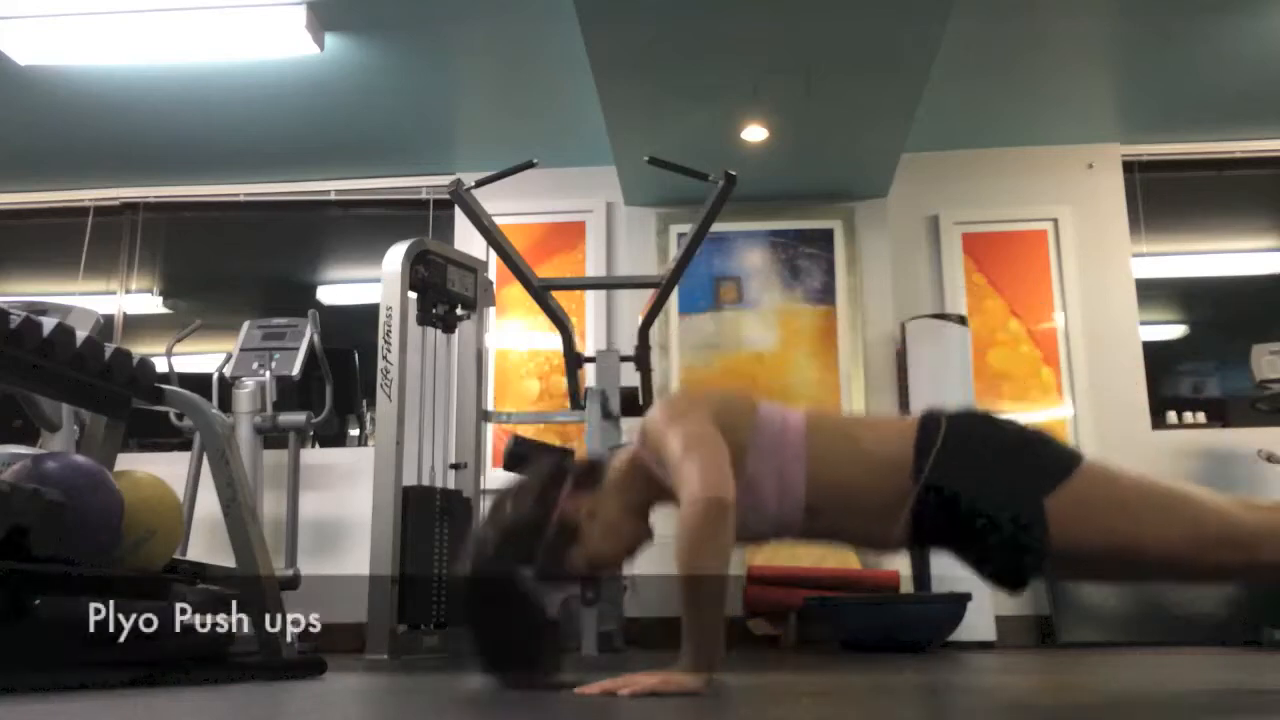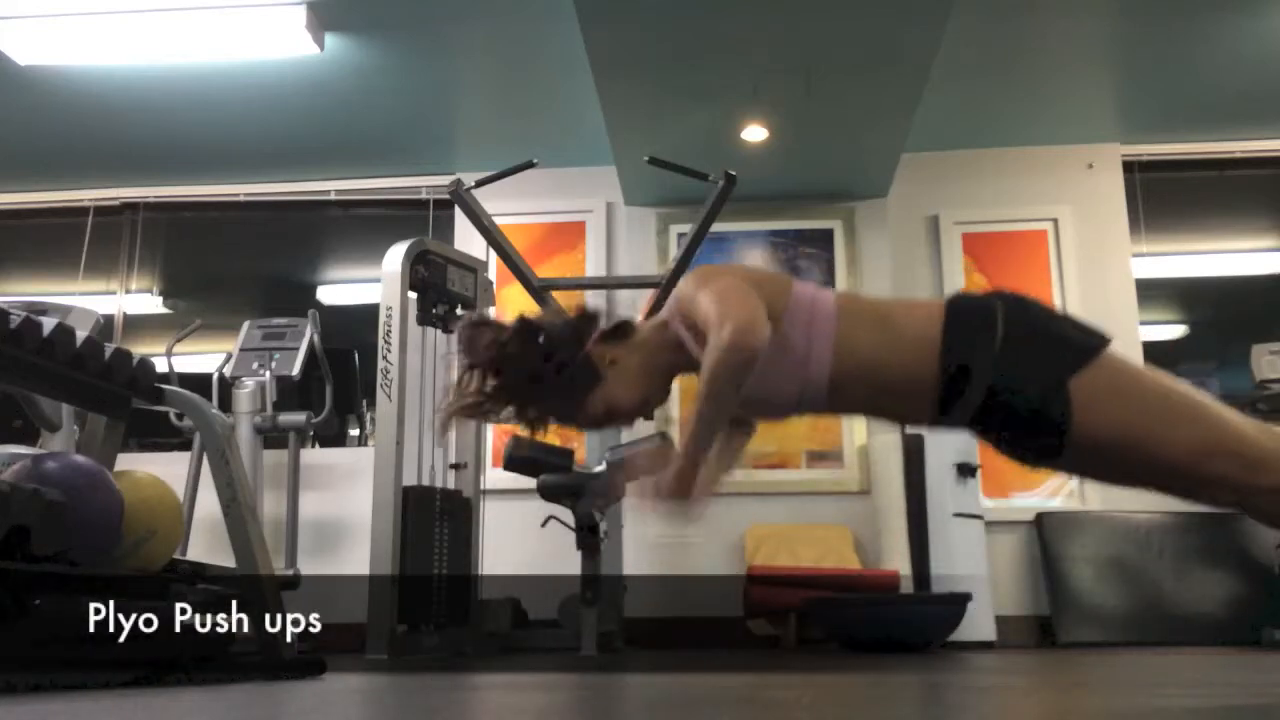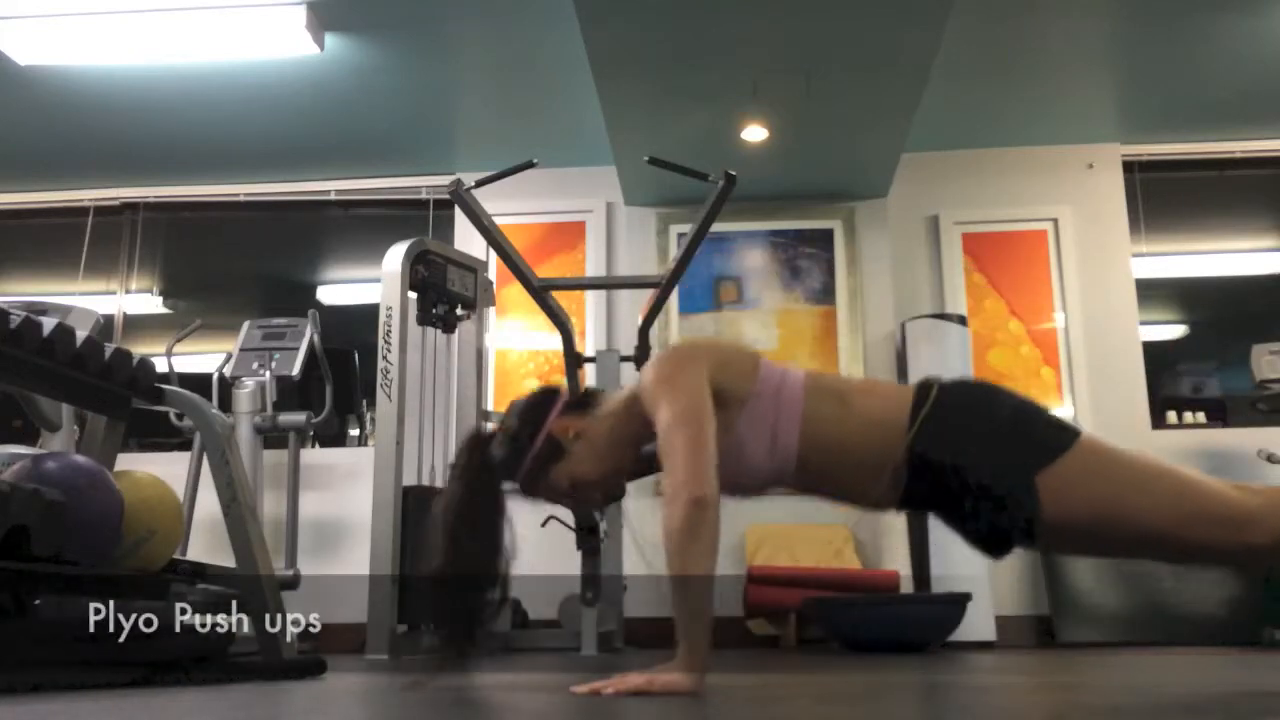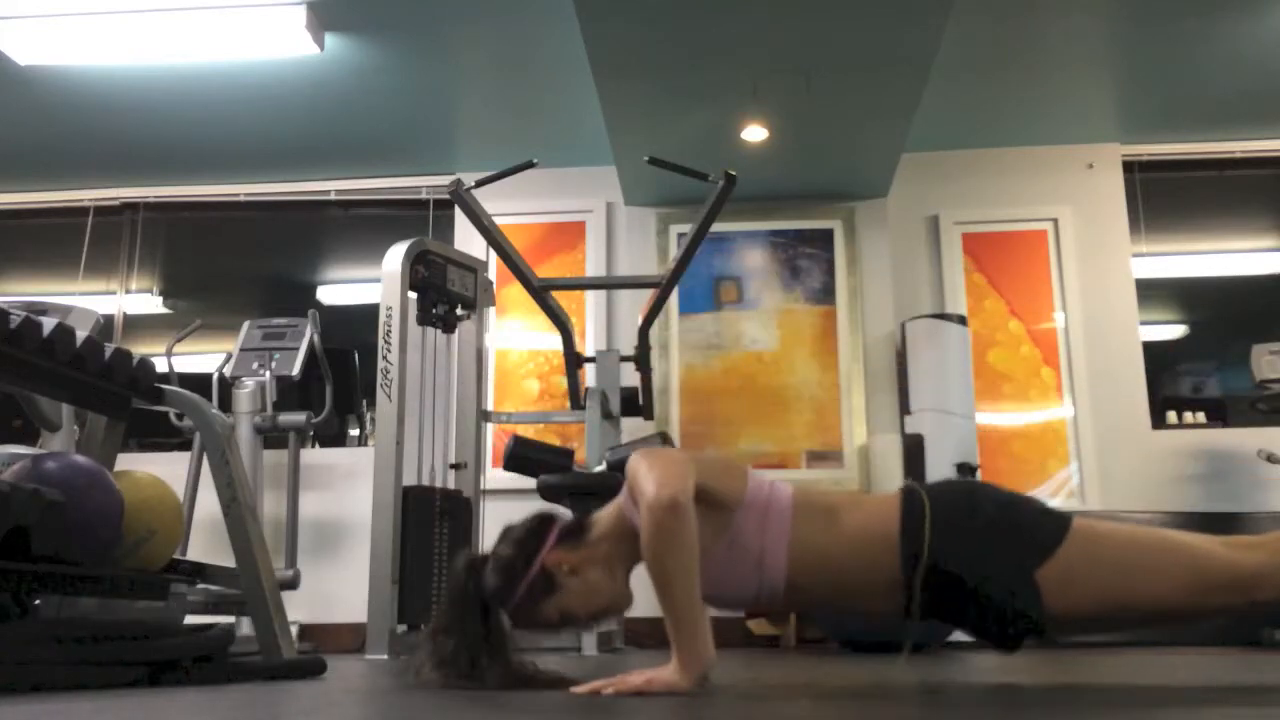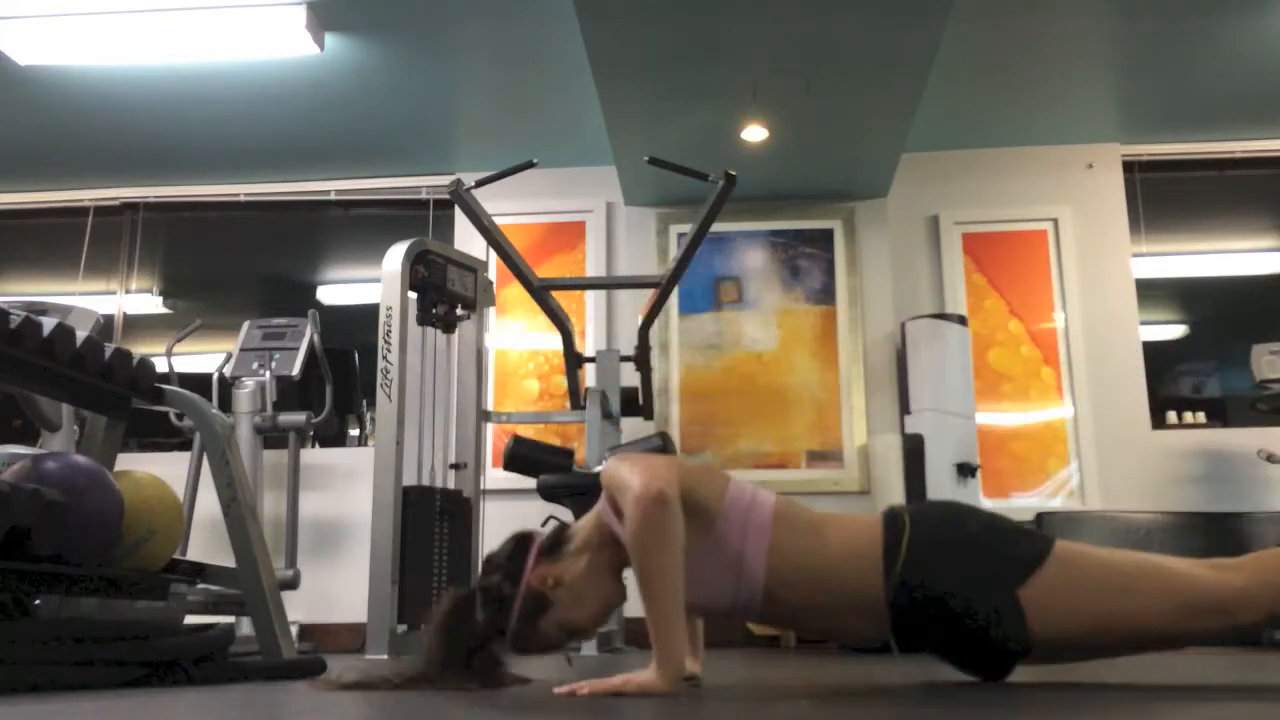
dt=1s
person 1, frame 1
left shoulder: (668, 428)
right shoulder: (660, 478)
left elbow: (713, 502)
left wrist: (694, 664)
left hip: (972, 479)
right hip: (948, 498)
person 1, frame 2
left shoulder: (700, 300)
right shoulder: (688, 343)
left elbow: (744, 346)
left wrist: (682, 476)
left hip: (1003, 349)
right hip: (990, 381)
person 1, frame 3
left shoulder: (670, 377)
right shoulder: (658, 415)
left elbow: (692, 501)
right elbow: (696, 513)
left wrist: (686, 665)
right wrist: (688, 649)
left hip: (969, 443)
right hip: (948, 464)
person 1, frame 4
left shoulder: (648, 468)
right shoulder: (639, 522)
left elbow: (668, 511)
left wrist: (688, 664)
left hip: (960, 546)
right hip: (938, 551)
person 1, frame 5
left shoulder: (622, 482)
right shoulder: (633, 546)
left elbow: (659, 498)
left wrist: (665, 667)
right wrist: (684, 653)
left hip: (943, 574)
right hip: (924, 577)
